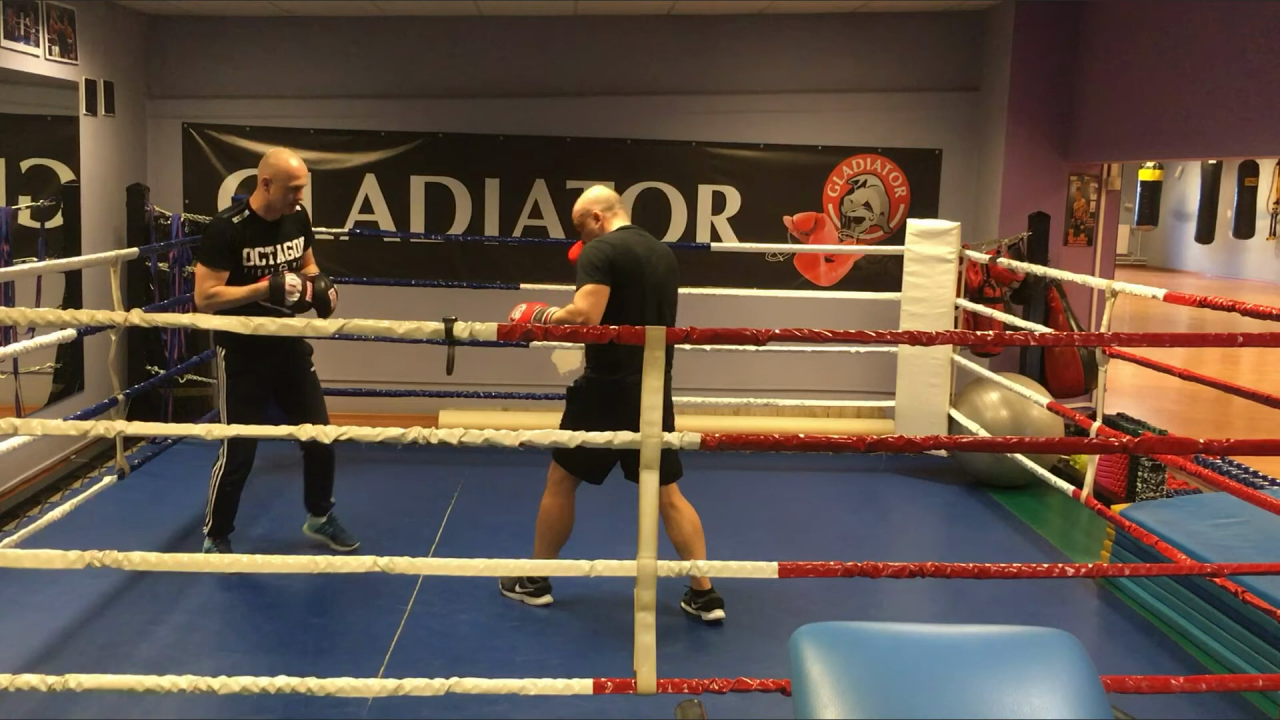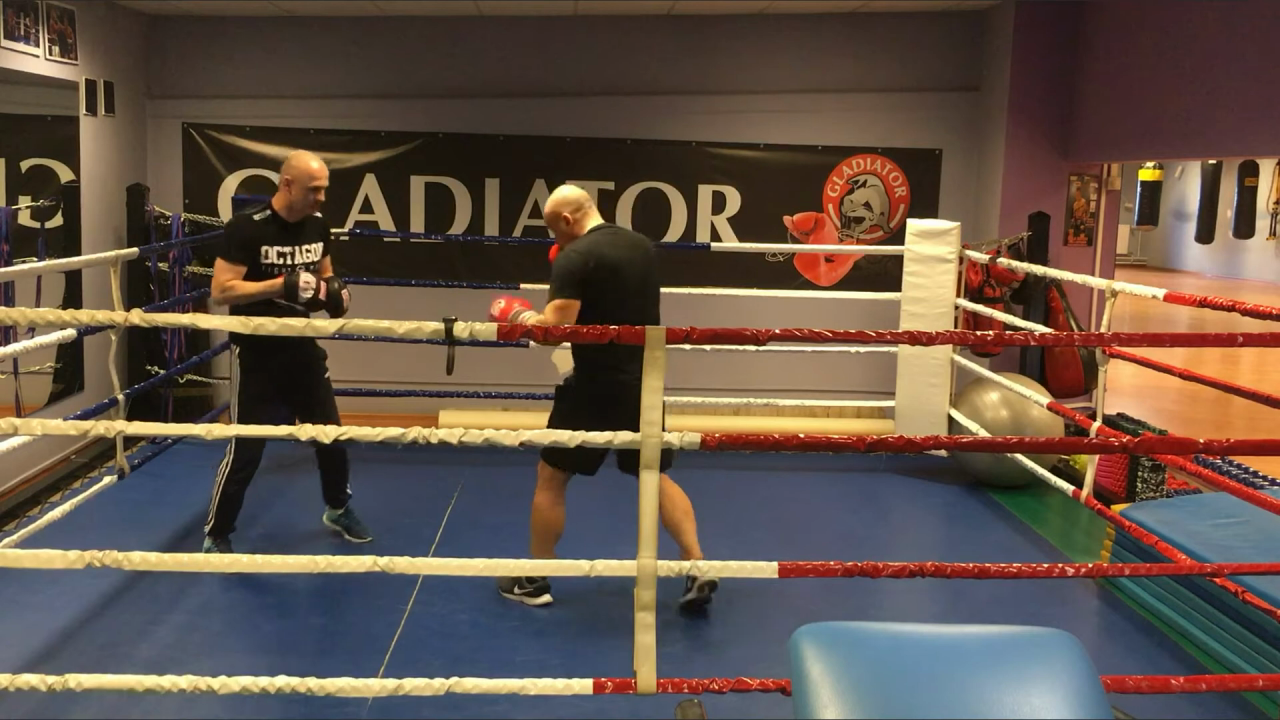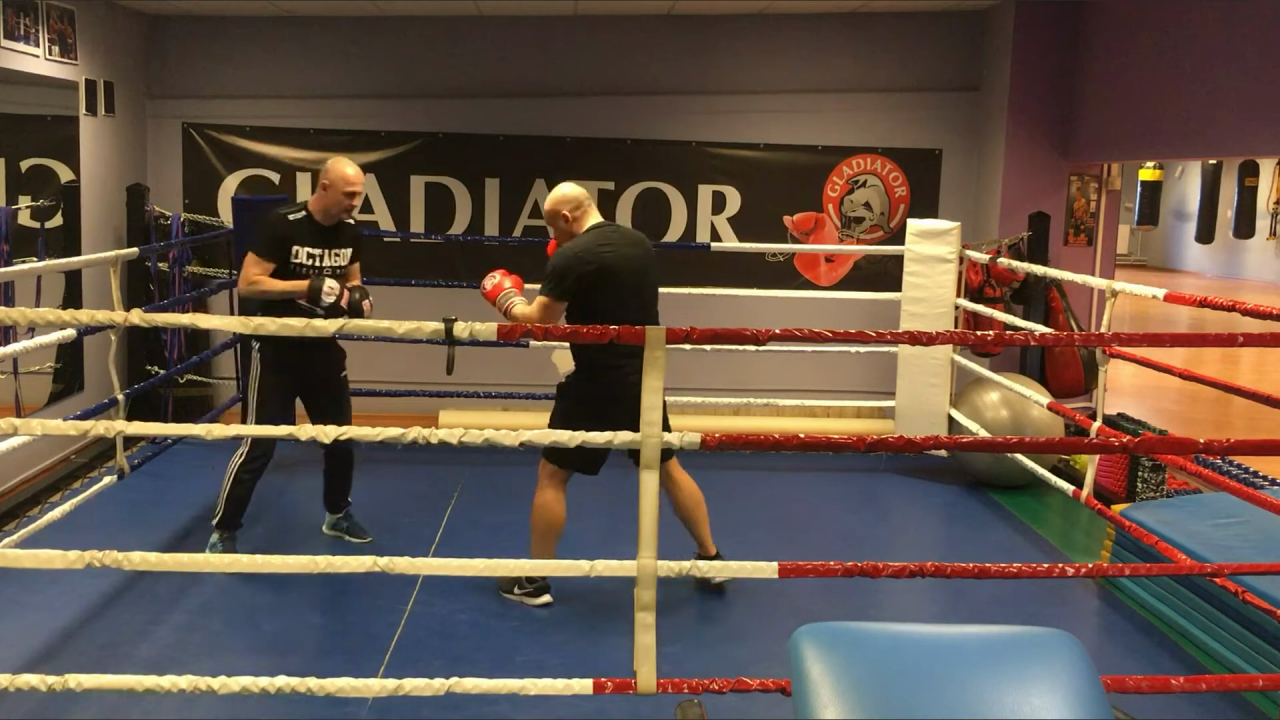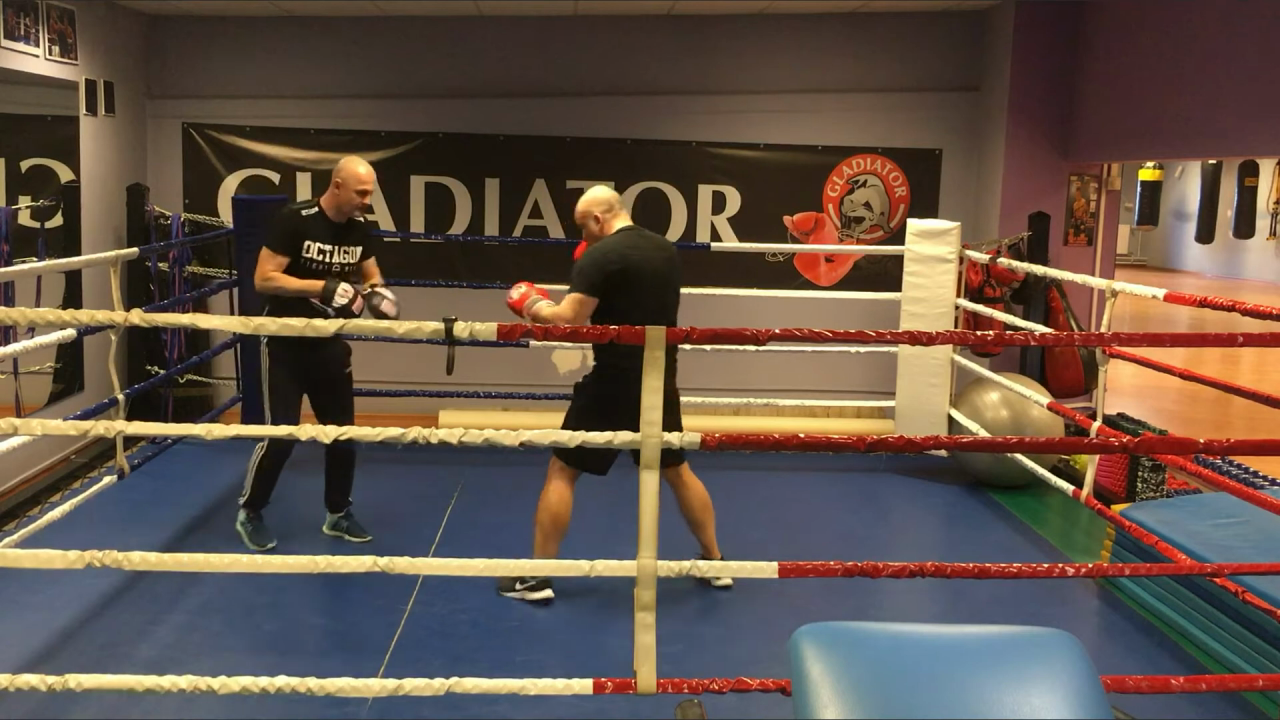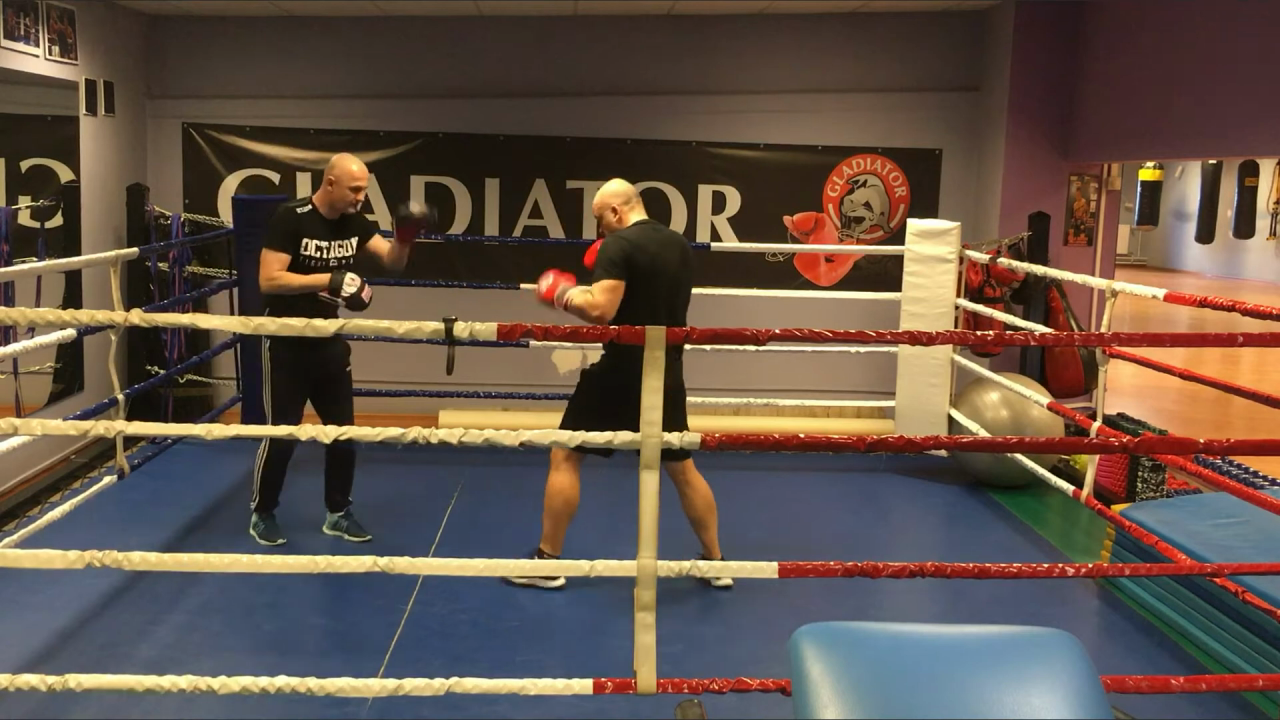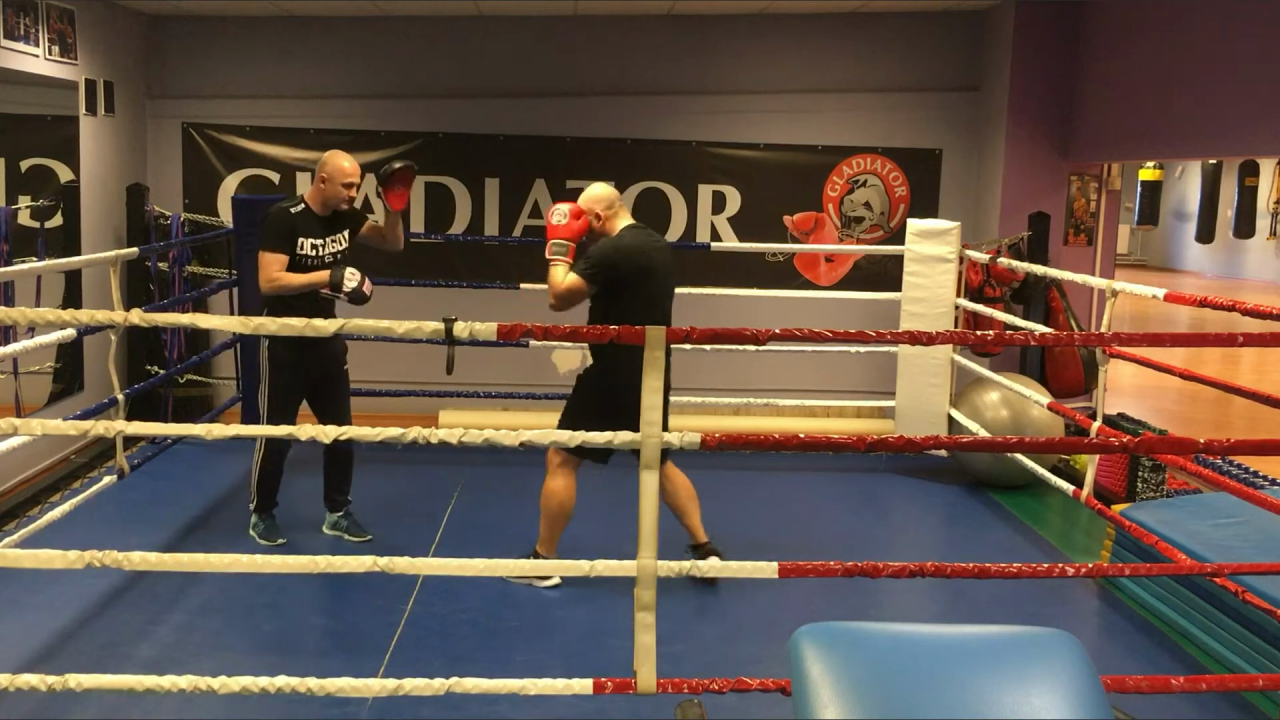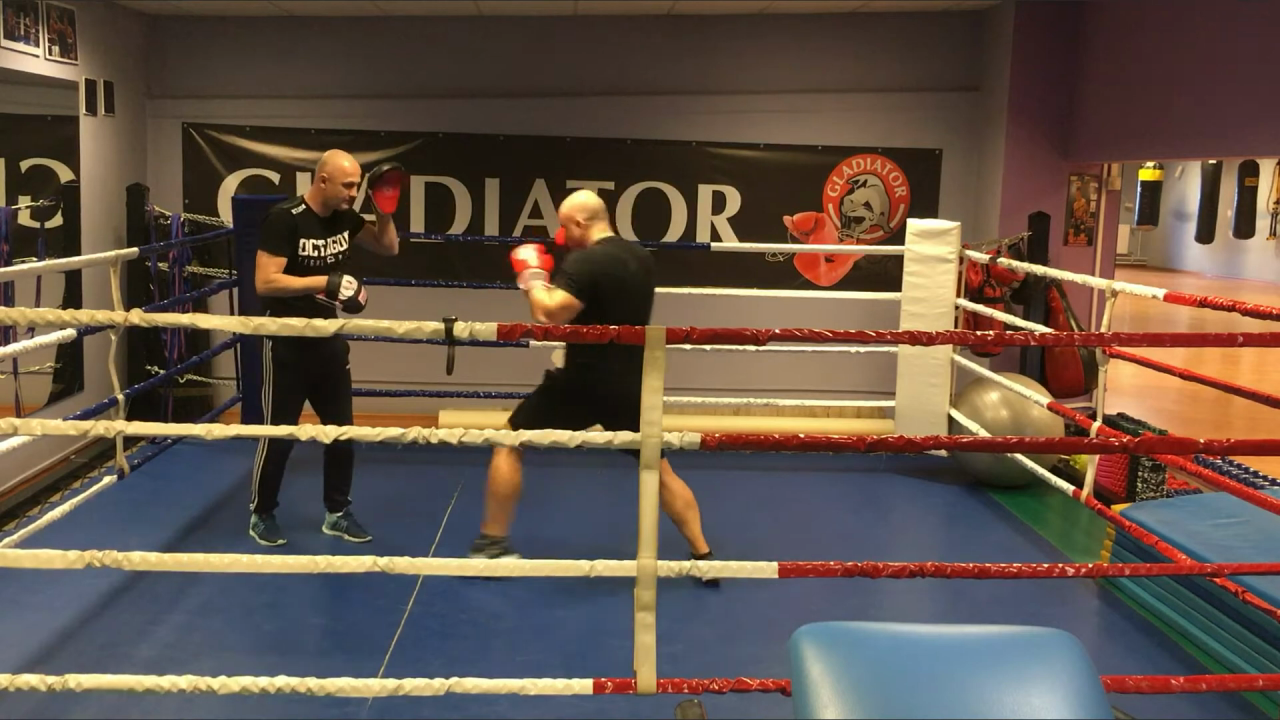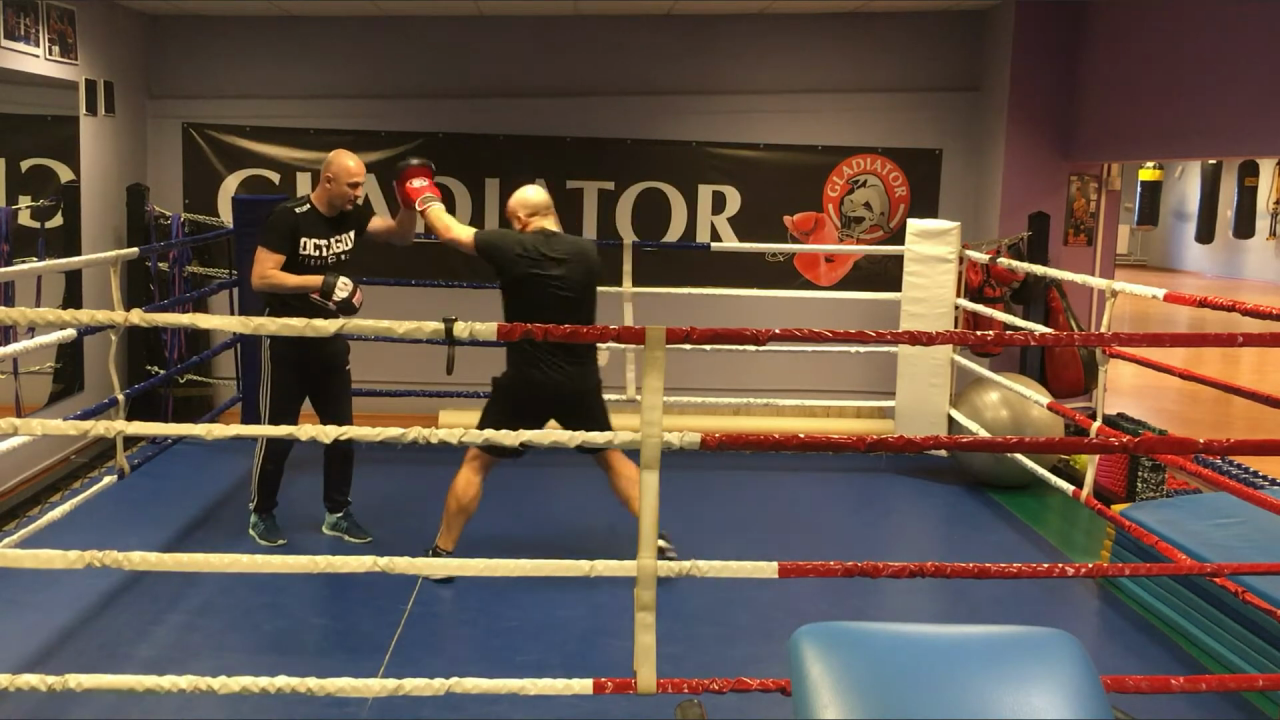
dt=0.2s
person 1, frame 1
left shoulder: (601, 251)
right shoulder: (664, 254)
left elbow: (585, 315)
left wrist: (541, 316)
left hip: (608, 387)
left knee: (561, 479)
right knee: (666, 491)
left ankle: (536, 581)
right ankle: (704, 592)
person 1, frame 2
left shoulder: (576, 258)
right shoulder: (642, 245)
left elbow: (557, 327)
left wrist: (519, 315)
left hip: (596, 386)
right hip: (643, 383)
left knee: (551, 477)
right knee: (656, 477)
left ankle: (534, 581)
right ankle: (697, 569)
person 1, frame 3
left shoulder: (571, 257)
right shoulder: (640, 244)
left elbow: (539, 322)
left wrist: (505, 298)
left hip: (597, 385)
right hip: (645, 380)
left knee: (551, 476)
right knee: (668, 469)
left ankle: (534, 580)
right ankle: (711, 558)
person 1, frame 4
left shoulder: (599, 255)
right shoulder: (666, 250)
left elbow: (570, 322)
left wrist: (531, 305)
left hip: (613, 385)
right hip: (661, 382)
left knee: (561, 471)
right knee: (677, 472)
left ankle: (537, 576)
right ankle: (714, 562)
person 1, frame 5
left shoulder: (621, 245)
right shoulder: (679, 246)
left elbow: (601, 311)
left wrist: (562, 293)
left hip: (621, 373)
right hip: (667, 375)
left knee: (565, 458)
right knee: (681, 468)
left ankle: (546, 560)
right ankle: (714, 561)
person 1, frame 6
left shoulder: (615, 250)
right shoulder: (655, 245)
left elbow: (558, 296)
left wrist: (558, 243)
right wrist: (579, 242)
left hip: (614, 380)
left knee: (561, 462)
right knee: (659, 464)
left ankle: (544, 562)
right ankle: (704, 549)
person 1, frame 7
left shoulder: (586, 262)
right shoulder: (641, 256)
left elbow: (550, 317)
left wrist: (533, 275)
right wrist: (561, 262)
left hip: (581, 383)
right hip: (627, 385)
left knee: (509, 447)
right knee: (658, 469)
left ankle: (494, 543)
right ankle: (703, 556)
person 1, frame 8
left shoulder: (512, 247)
right shoulder: (588, 253)
left elbow: (449, 231)
left wrist: (424, 196)
left hip: (527, 381)
right hip: (581, 379)
left knee: (476, 463)
right knee: (611, 457)
left ankle: (442, 554)
right ankle: (653, 540)
person 2, frame 1
left shoulder: (298, 219)
right shoulder: (226, 228)
right elbow: (204, 298)
left wrist: (318, 285)
right wrist: (266, 288)
left hip: (289, 348)
right hip: (242, 356)
left knee: (320, 437)
right knee: (238, 452)
left ankle: (320, 519)
right ankle: (216, 537)
person 2, frame 2
left shoulder: (317, 225)
right shoulder: (247, 228)
right elbow: (221, 292)
left wrist: (334, 292)
right wrist: (282, 285)
left hip: (303, 350)
right hip: (257, 356)
left knee: (332, 437)
right knee: (246, 450)
left ankle: (338, 510)
right ankle: (216, 536)
person 2, frame 3
left shoulder: (349, 231)
right shoulder: (283, 225)
right elbow: (247, 284)
left wrist: (356, 295)
right wrist: (308, 287)
left hip: (323, 348)
right hip: (277, 350)
left knee: (341, 438)
right knee: (261, 443)
left ankle: (337, 514)
right ankle: (223, 530)
person 2, frame 4
left shoulder: (357, 229)
right shoulder: (294, 221)
left elbow: (371, 276)
right elbow: (263, 278)
left wrist: (378, 294)
right wrist: (323, 288)
left hip: (329, 343)
right hip: (285, 344)
left knee: (343, 434)
right knee: (283, 434)
left ankle: (338, 513)
right ankle: (250, 512)
person 2, frame 5
left shoulder: (353, 222)
right shoulder: (290, 218)
left elbow: (393, 260)
right elbow: (269, 280)
left wrist: (405, 236)
right wrist: (329, 280)
left hip: (329, 342)
right hip: (286, 344)
left knee: (343, 432)
right knee: (282, 434)
left ankle: (338, 512)
right ankle: (262, 513)
person 2, frame 6
left shoulder: (345, 215)
right shoulder: (284, 217)
left elbow: (393, 243)
right elbow: (269, 282)
left wrist: (394, 205)
right wrist: (329, 276)
left hip: (325, 340)
right hip: (284, 344)
left knee: (340, 431)
right knee: (277, 434)
left ankle: (337, 513)
right ankle: (261, 514)
person 2, frame 7
left shoulder: (344, 216)
right shoulder: (285, 218)
left elbow: (387, 248)
right elbow: (265, 282)
left wrist: (384, 210)
right wrist: (325, 283)
left hip: (328, 340)
right hip: (287, 344)
left knee: (342, 431)
right knee: (279, 434)
left ankle: (337, 512)
right ankle: (261, 514)
person 2, frame 8
left shoulder: (350, 215)
right shoulder: (288, 218)
left elbow: (400, 234)
right elbow: (261, 278)
left wrist: (410, 204)
right wrist: (321, 282)
left hip: (330, 340)
right hip: (286, 342)
left knee: (341, 431)
right knee: (278, 433)
left ankle: (337, 512)
right ankle: (262, 514)
